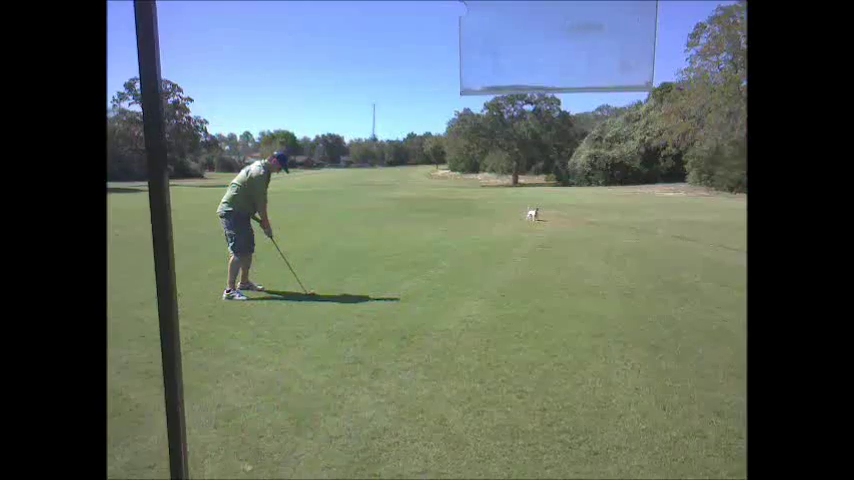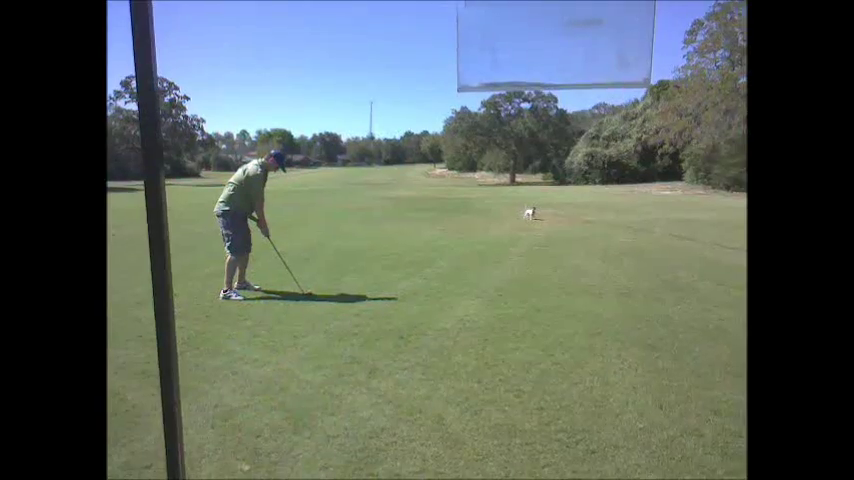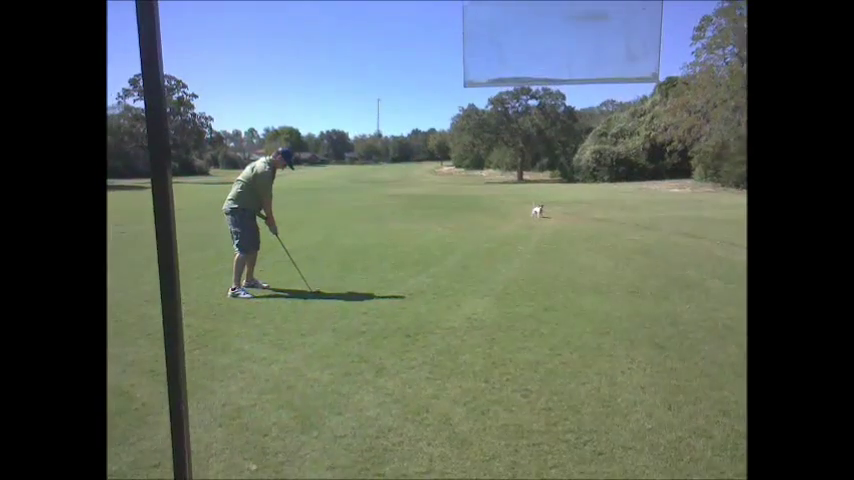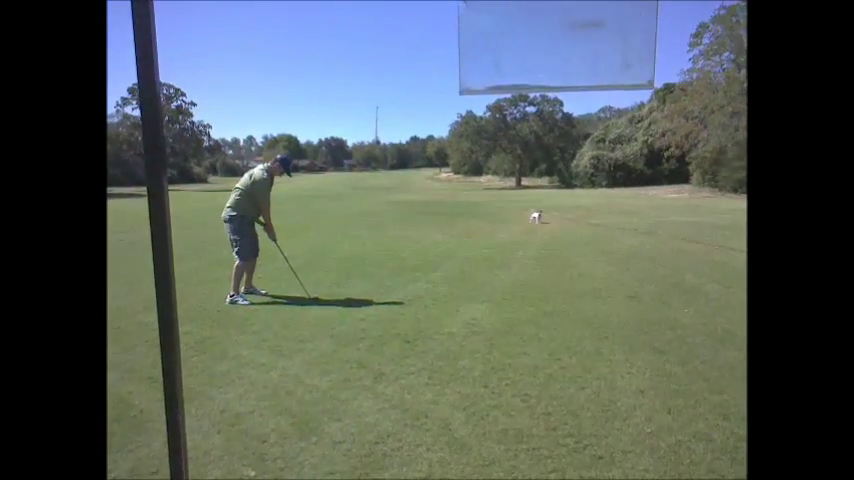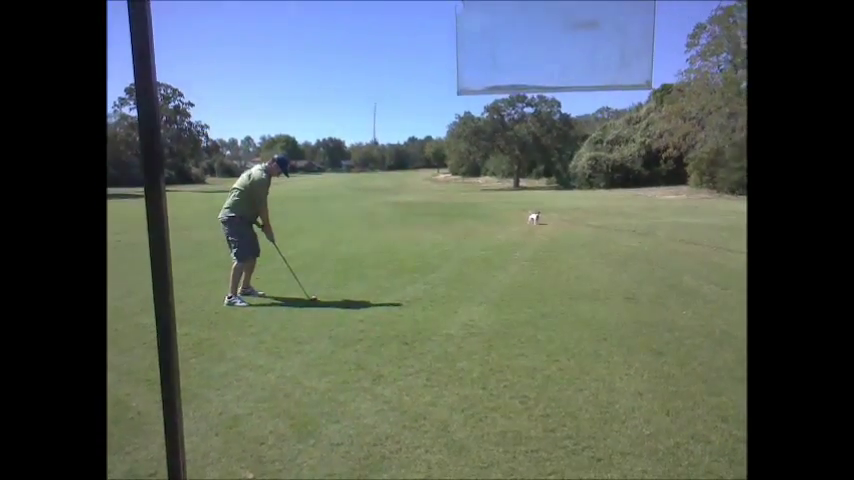
dt=0.2s
person 1, frame 1
left shoulder: (260, 168)
right shoulder: (259, 173)
left elbow: (259, 200)
right elbow: (260, 202)
left wrist: (263, 221)
right wrist: (266, 224)
left hip: (239, 212)
right hip: (232, 212)
left knee: (248, 249)
right knee: (238, 251)
left ankle: (244, 282)
right ankle: (230, 290)
person 1, frame 2
left shoulder: (257, 167)
right shoulder: (256, 172)
left elbow: (255, 199)
right elbow: (257, 201)
left wrist: (260, 220)
right wrist: (263, 223)
left hip: (236, 211)
right hip: (229, 211)
left knee: (245, 248)
right knee: (235, 251)
left ankle: (241, 282)
right ankle: (227, 290)
person 1, frame 3
left shoulder: (265, 165)
right shoulder: (264, 169)
left elbow: (263, 197)
right elbow: (265, 198)
left wrist: (268, 218)
right wrist: (271, 221)
left hip: (245, 209)
right hip: (237, 209)
left knee: (253, 246)
right knee: (243, 248)
left ankle: (249, 280)
right ankle: (235, 288)
person 1, frame 4
left shoulder: (262, 172)
right shoulder: (262, 177)
left elbow: (262, 204)
right elbow: (263, 205)
left wrist: (266, 224)
right wrist: (270, 227)
left hip: (243, 216)
right hip: (236, 217)
left knee: (252, 253)
right knee: (243, 255)
left ankle: (248, 286)
right ankle: (233, 295)
person 1, frame 5
left shoulder: (259, 172)
right shoulder: (261, 177)
left elbow: (259, 204)
right elbow: (262, 206)
left wrist: (264, 225)
right wrist: (268, 228)
left hip: (241, 217)
right hip: (234, 218)
left knee: (252, 253)
right knee: (242, 257)
left ankle: (245, 287)
right ankle: (231, 296)
